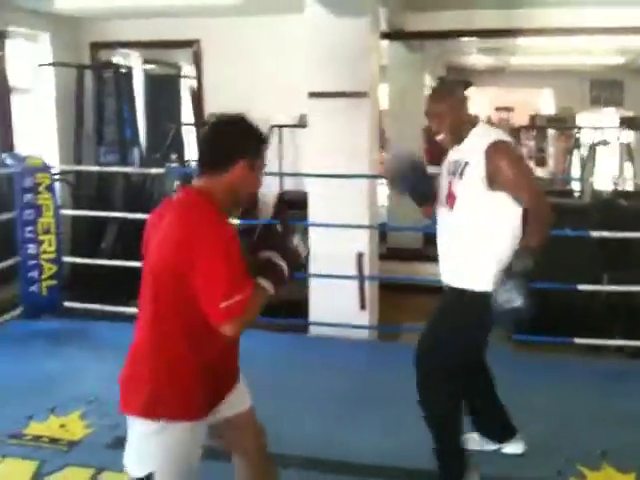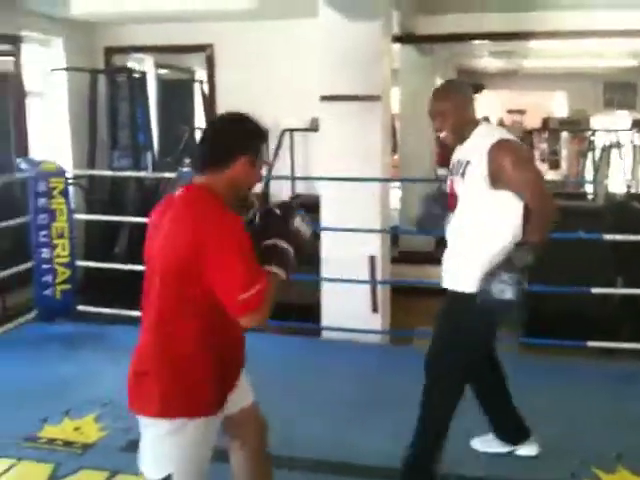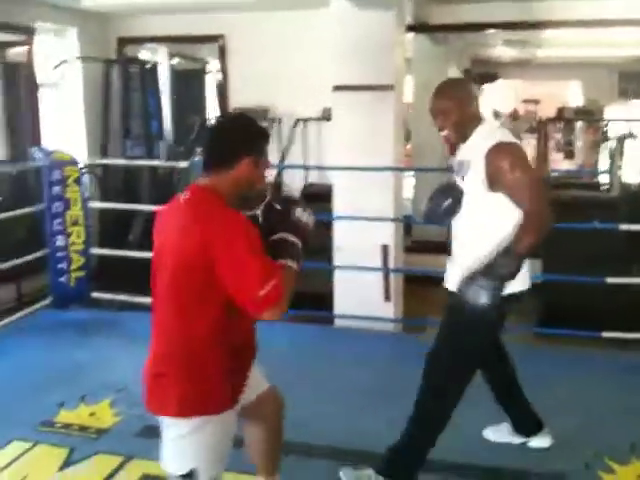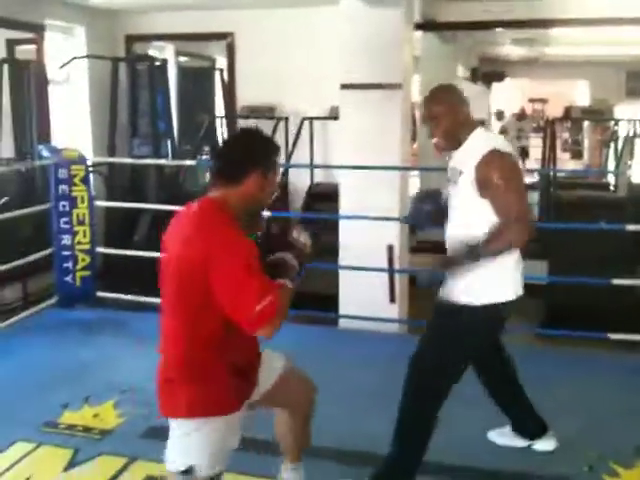
dt=0.1s
person 1, frame 1
left shoulder: (496, 151)
right shoulder: (457, 152)
left elbow: (538, 209)
right elbow: (441, 202)
left wrist: (521, 263)
right wrist: (417, 184)
left hip: (480, 282)
right hip: (462, 278)
left knee: (433, 361)
right knee: (463, 358)
right ankle: (499, 432)
person 1, frame 2
left shoulder: (499, 150)
right shoulder: (463, 151)
left elbow: (540, 208)
left hip: (480, 282)
right hip: (464, 278)
left knee: (444, 370)
right knee: (478, 358)
right ankle: (511, 434)
person 1, frame 3
left shoulder: (499, 151)
right shoulder: (467, 148)
left elbow: (538, 214)
left wrist: (504, 264)
right wrist: (448, 204)
left hip: (482, 282)
right hip: (470, 277)
left knee: (445, 369)
right knee: (484, 351)
right ankle: (528, 427)
person 1, frame 4
left shoulder: (490, 158)
right shoulder: (471, 151)
left elbow: (518, 227)
left wrist: (465, 256)
right wrist: (439, 209)
left hip: (478, 292)
right hip: (491, 286)
left knee: (425, 376)
right knee: (487, 355)
right ankle: (533, 431)
person 2, frame 1
left shoulder: (175, 208)
right shoulder: (209, 227)
right elbow: (232, 321)
left wrist: (249, 256)
right wrist: (273, 267)
right hip: (169, 392)
left knee: (251, 443)
person 2, frame 2
left shoulder: (174, 205)
right shoulder: (218, 221)
right elbow: (253, 311)
left wrist: (254, 244)
right wrist: (278, 251)
right hip: (178, 387)
left knee: (252, 433)
person 2, frame 3
left shoulder: (177, 209)
right shoulder: (225, 222)
right elbow: (272, 305)
left wrist: (263, 239)
right wrist: (287, 244)
left hip: (222, 362)
right hip: (195, 383)
left knee: (270, 409)
person 2, frame 4
left shoulder: (188, 218)
right shoulder: (220, 238)
right elbow: (266, 321)
right wrist: (284, 263)
left hip: (236, 360)
right hip: (201, 387)
left knee: (300, 392)
